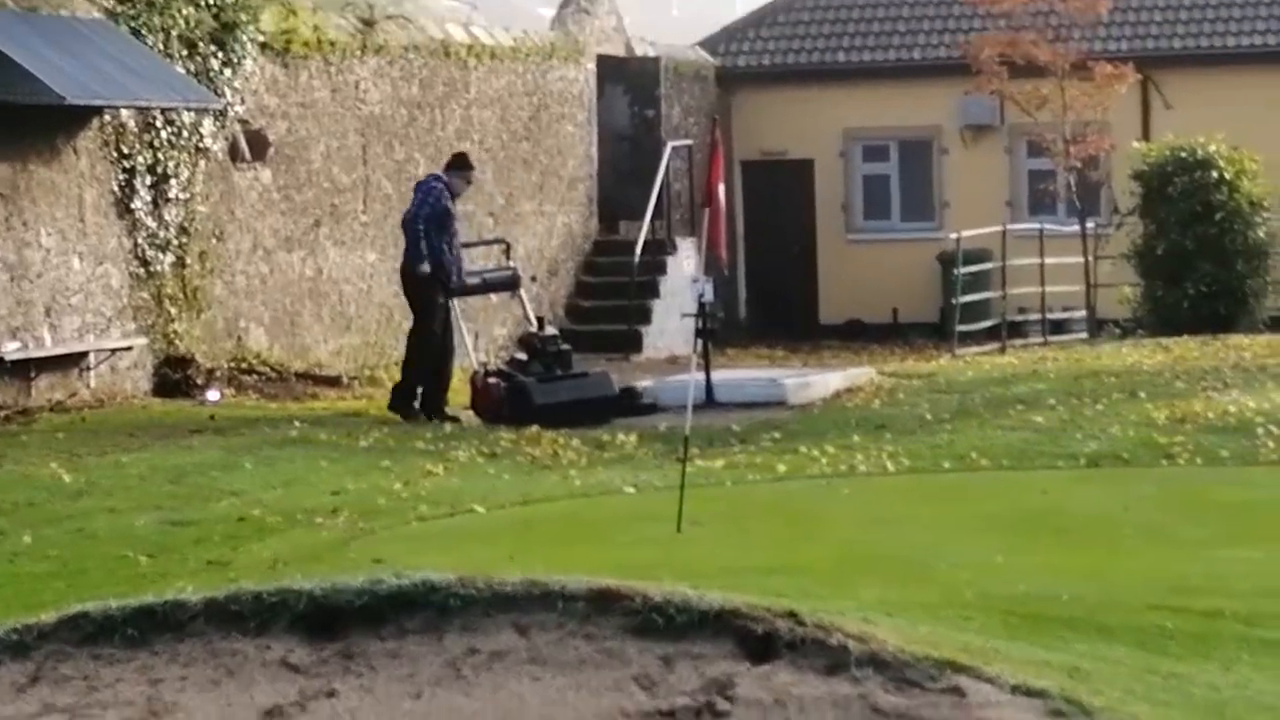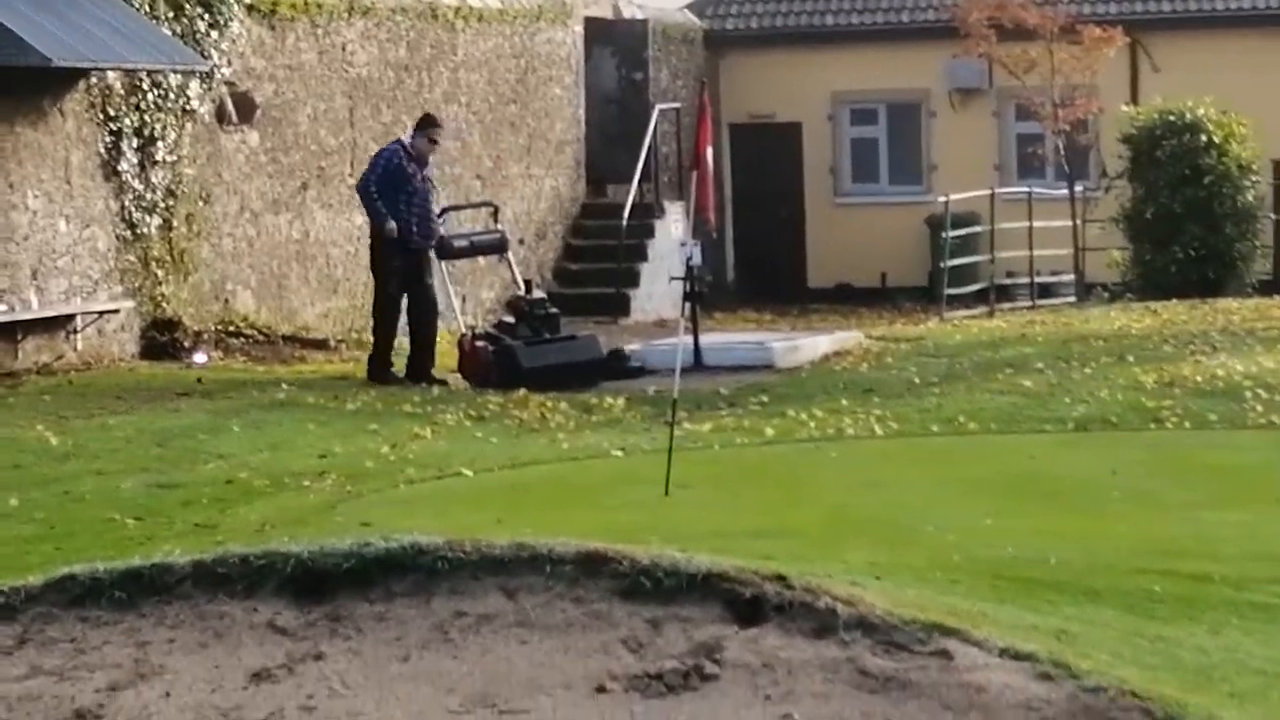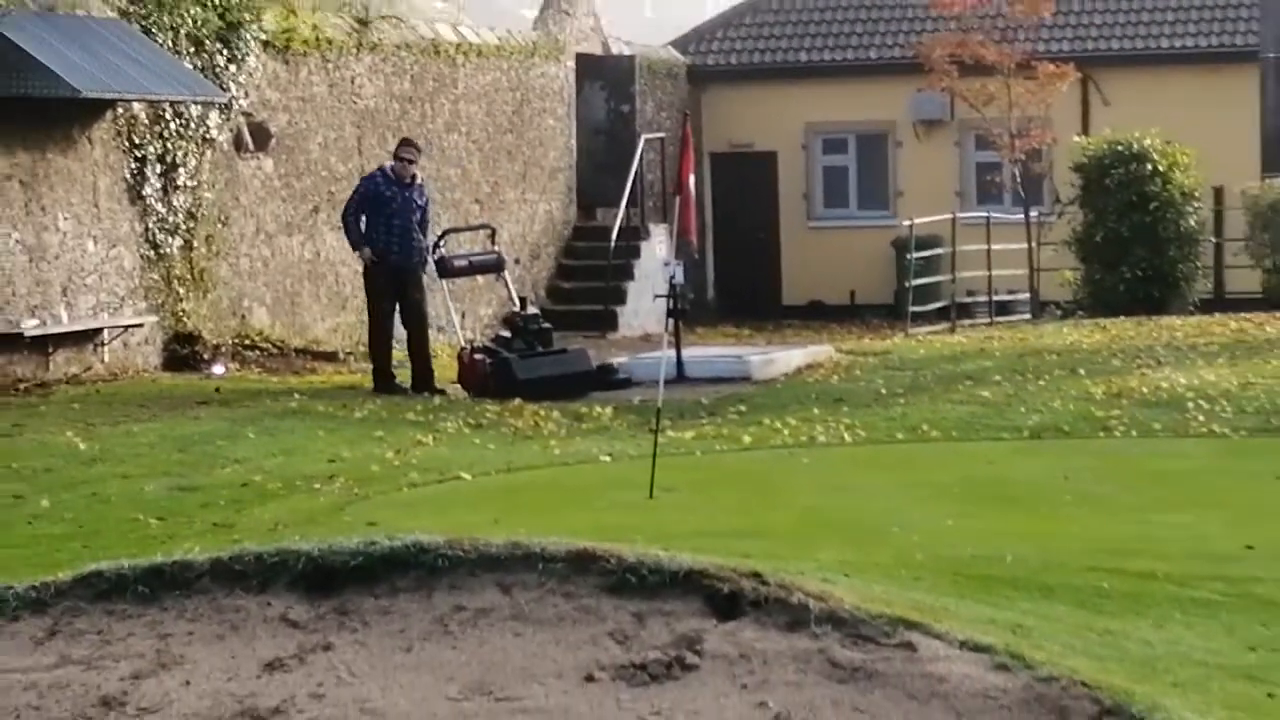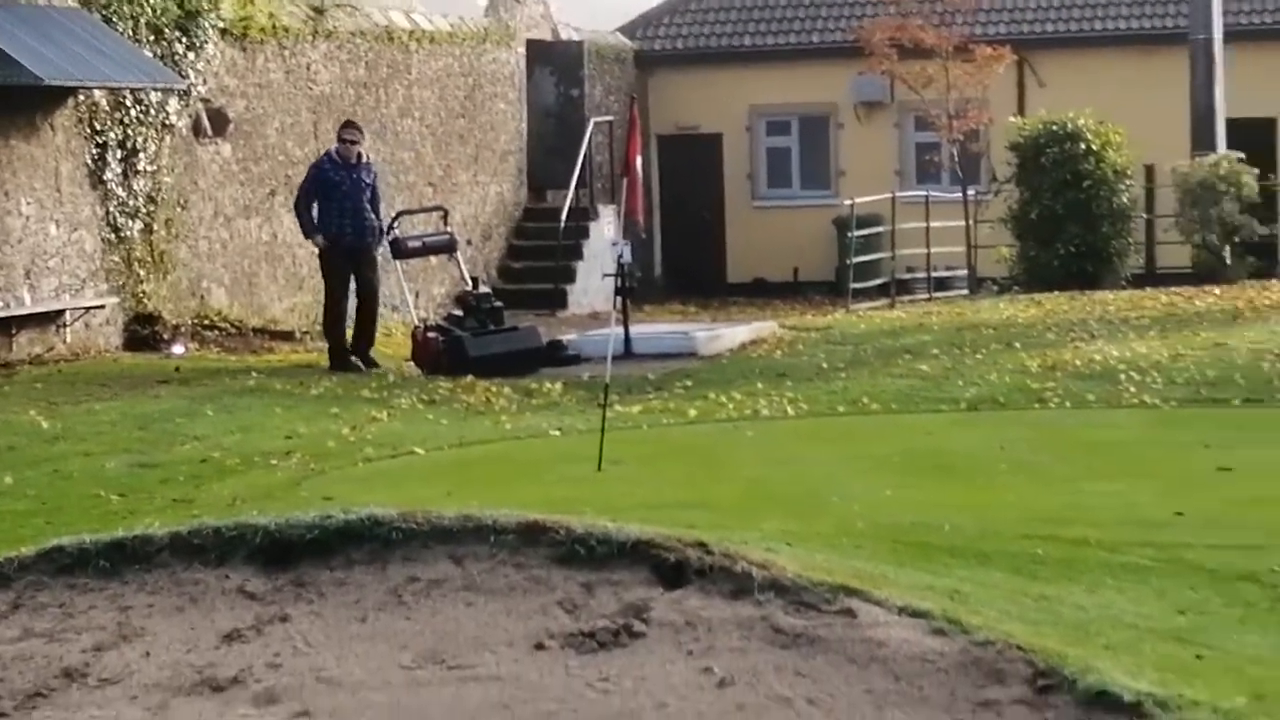
dt=0.3s
person 1, frame 1
left shoulder: (442, 196)
right shoulder: (434, 190)
right elbow: (413, 222)
right wrist: (420, 260)
left hip: (436, 279)
right hip: (426, 276)
left knee: (443, 342)
right knee: (427, 338)
left ankle: (434, 407)
right ankle: (403, 399)
person 1, frame 2
left shoulder: (425, 168)
right shoulder: (392, 155)
right elbow: (366, 186)
left wrist: (431, 239)
right wrist: (384, 219)
left hip: (419, 247)
right hip: (391, 244)
left knee: (426, 307)
right knee: (388, 304)
left ankle: (420, 369)
right ankle: (379, 367)
person 1, frame 3
left shoulder: (420, 190)
right shoulder: (374, 182)
right elbow: (350, 214)
left wrist: (422, 259)
right wrist: (360, 245)
left hip: (411, 265)
right hip: (380, 263)
left knee: (418, 321)
right knee: (382, 321)
left ankle: (423, 380)
right ankle: (383, 378)
person 1, frame 4
left shoulder: (368, 170)
right shoulder: (323, 167)
left elbow: (375, 205)
right elbow: (302, 202)
left wrist: (377, 234)
right wrist: (312, 232)
left hip: (364, 243)
right hip: (334, 244)
left knee: (370, 294)
right knee: (337, 299)
left ankle: (362, 349)
right ankle: (339, 355)
